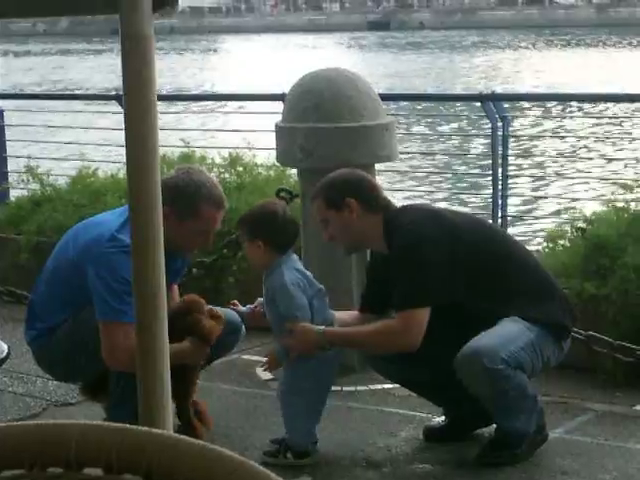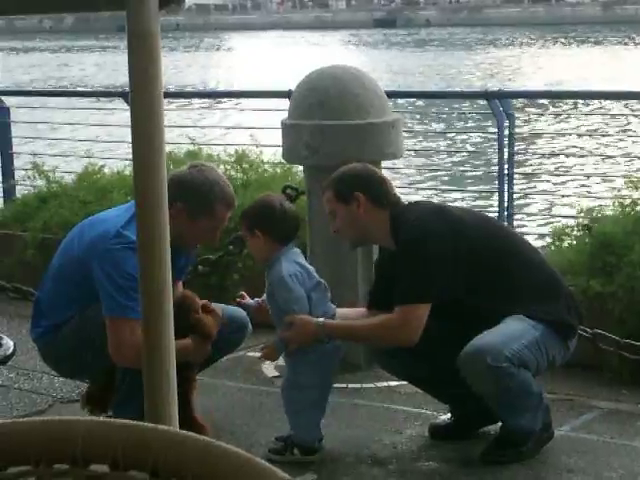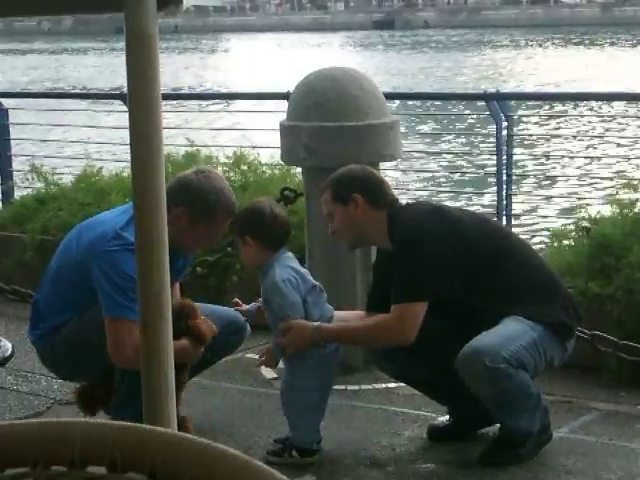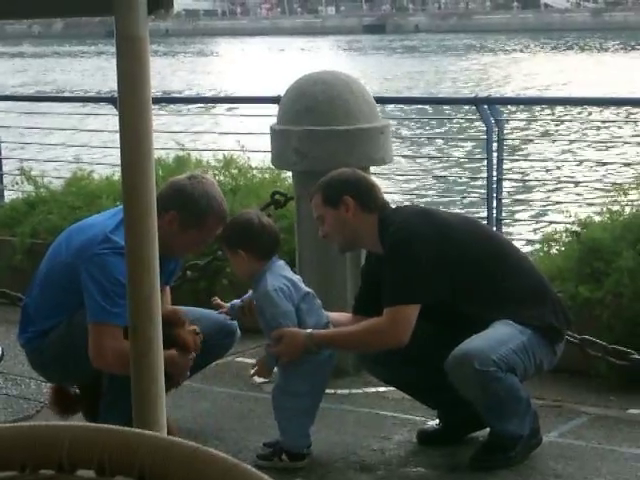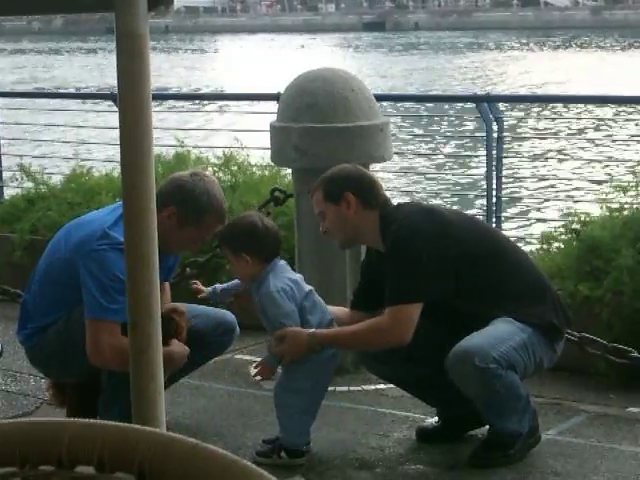
dt=0.3s
person 1, frame 1
left shoulder: (417, 234)
right shoulder: (387, 249)
left elbow: (408, 334)
right elbow: (367, 318)
left wrist: (321, 337)
left hip: (537, 322)
right hip: (477, 321)
left knee: (478, 358)
right knee: (381, 346)
left ankle: (525, 426)
right ankle: (468, 409)
person 1, frame 2
left shoulder: (423, 230)
right shoulder: (397, 243)
left elbow: (406, 329)
right elbow: (376, 315)
left wrist: (321, 329)
right wrist: (309, 313)
left hip: (543, 320)
right hip: (486, 318)
left knee: (482, 357)
right knee: (387, 344)
left ankle: (530, 424)
right ankle: (474, 407)
person 1, frame 3
left shoulder: (419, 230)
right shoulder: (394, 245)
left elbow: (403, 328)
right elbow: (374, 317)
left wrist: (317, 334)
left hip: (542, 321)
right hip: (484, 320)
left knee: (480, 358)
right knee: (384, 346)
left ankle: (529, 426)
right ankle: (473, 408)
person 1, frame 4
left shoulder: (409, 233)
right shoulder: (383, 249)
left elbow: (395, 331)
right elbow: (362, 320)
left wrist: (310, 340)
left hip: (531, 325)
right hip: (472, 324)
left knee: (469, 361)
right knee: (375, 350)
left ankle: (518, 429)
right ankle: (462, 412)
person 1, frame 5
left shoulder: (412, 231)
right shoulder: (382, 247)
left elbow: (398, 329)
right elbow: (359, 316)
left wrist: (313, 340)
left hip: (531, 323)
right hip: (471, 322)
left knee: (471, 357)
right knee: (374, 345)
left ankle: (519, 426)
right ankle: (461, 410)
person 2, frame 1
left shoulder: (285, 280)
right shoulder: (282, 268)
left elbow: (302, 325)
right elbow: (274, 303)
left wrist: (281, 354)
left hip: (313, 351)
left knee: (295, 395)
right knee: (295, 394)
left ankle: (300, 448)
right ankle: (302, 437)
person 2, frame 2
left shoulder: (284, 273)
right shoulder: (287, 260)
left wrist: (278, 346)
right wrist: (254, 304)
left hip: (314, 345)
right hip: (316, 342)
left knee: (299, 391)
right knee: (299, 391)
left ankle: (306, 445)
right ankle: (306, 435)
person 2, frame 3
left shoulder: (278, 278)
right shoulder: (281, 264)
left elbow: (295, 323)
left wrist: (276, 351)
right wrist: (251, 309)
left hip: (314, 347)
right hip: (316, 343)
left knee: (297, 393)
right knee: (300, 393)
left ankle: (304, 447)
right ankle: (305, 436)
person 2, frame 4
left shoulder: (271, 288)
right shoulder: (272, 271)
right elbow: (256, 298)
left wrist: (269, 361)
right wrist: (233, 307)
left hip: (310, 353)
right hip: (310, 348)
left knee: (288, 398)
right knee: (290, 397)
left ankle: (294, 451)
right ankle: (294, 440)
person 2, frame 5
left shoulder: (273, 290)
right shoulder: (268, 273)
right elbow: (242, 285)
left wrist: (271, 361)
right wrist: (212, 292)
left knee: (290, 394)
right knee: (290, 392)
left ankle: (293, 448)
right ankle: (294, 437)
person 3, frame 1
left shoulder: (174, 235)
right shoulder: (117, 250)
left elbow: (168, 288)
right elbow: (118, 354)
right wrist: (186, 352)
left hip: (121, 327)
left knee: (229, 326)
left ankle: (137, 392)
right ankle: (123, 423)
person 3, frame 2
left shoulder: (179, 231)
right shoulder: (123, 246)
left elbow: (173, 285)
right elbow: (125, 350)
right wrist: (189, 348)
left hip: (121, 320)
left knee: (235, 324)
right ankle: (129, 419)
person 3, frame 3
left shoulder: (173, 230)
right shoulder: (121, 248)
left elbow: (170, 286)
right elbow: (124, 350)
right wrist: (185, 349)
left hip: (118, 319)
left knee: (233, 325)
left ankle: (138, 390)
right ankle: (127, 422)
person 3, frame 4
left shoulder: (165, 234)
right shoulder: (111, 252)
left elbow: (161, 288)
right elbow: (106, 354)
right wrist: (171, 360)
left hip: (108, 326)
left knee: (222, 330)
left ankle: (126, 395)
right ankle: (117, 425)
person 3, frame 5
left shoulder: (162, 230)
right shoulder: (109, 248)
left elbow: (161, 284)
right elbow: (103, 350)
right wrist: (168, 356)
left hip: (108, 320)
left knee: (222, 327)
left ankle: (127, 391)
right ankle: (117, 420)
